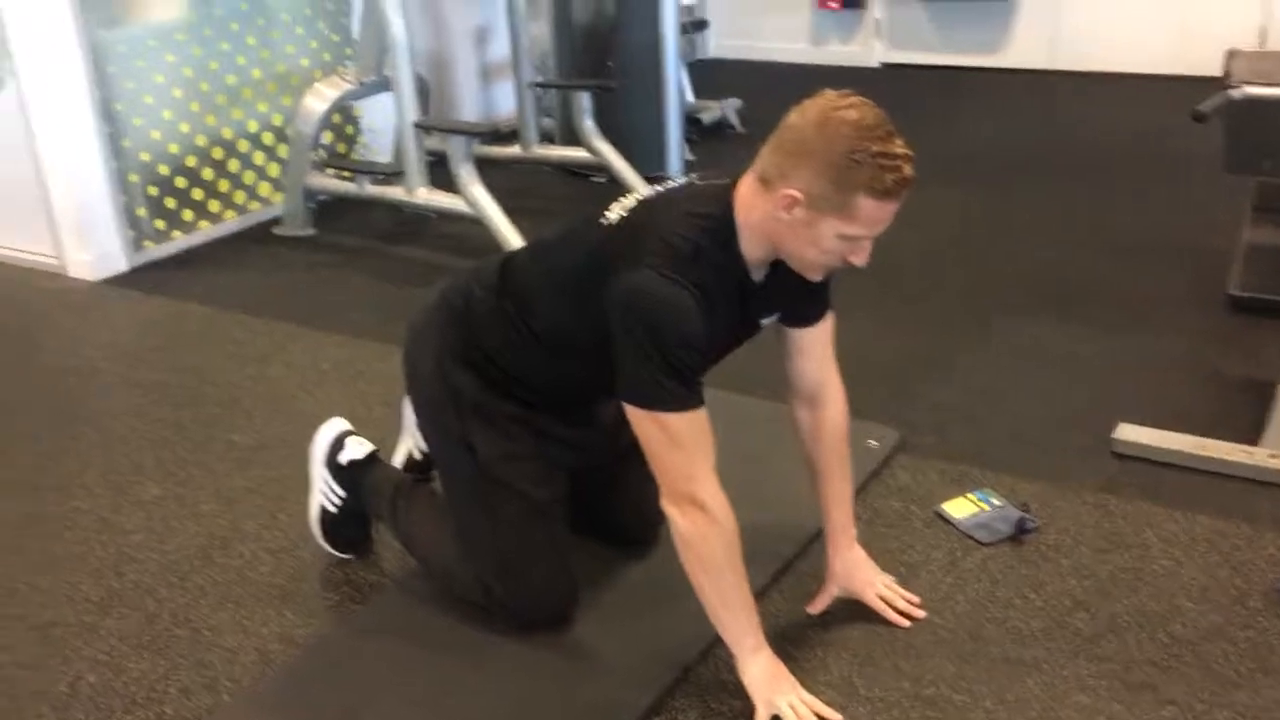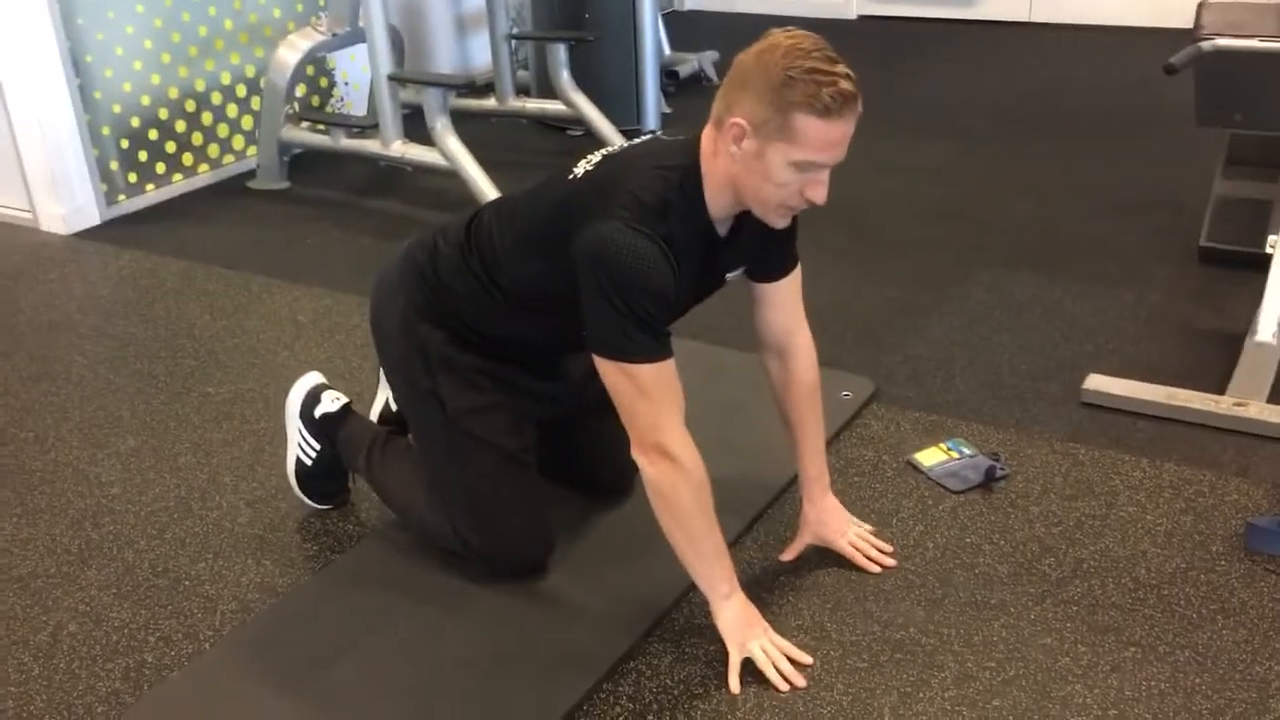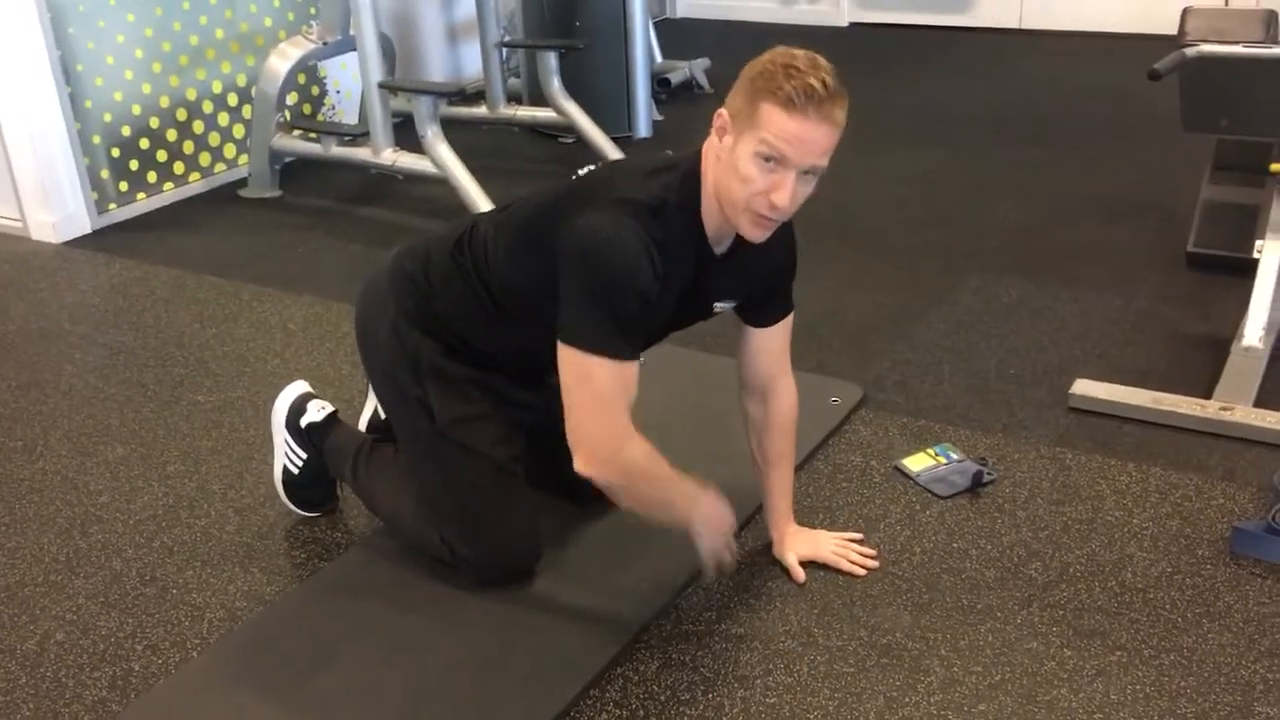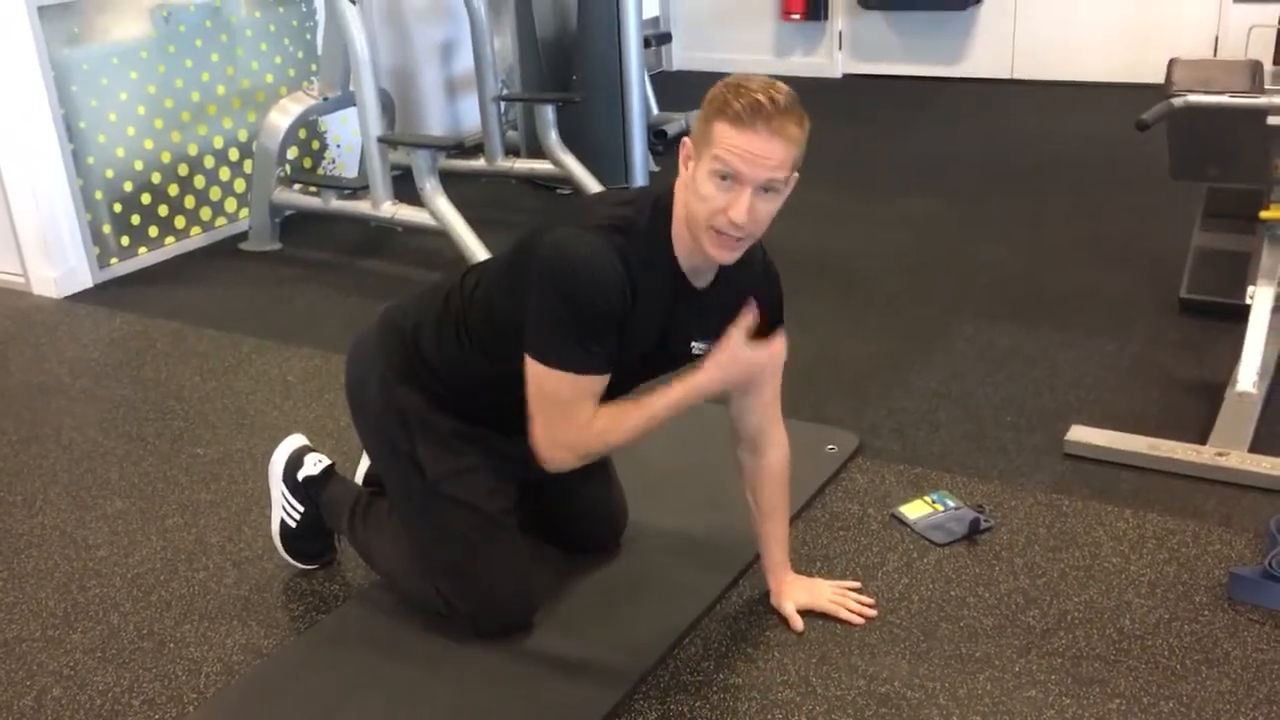
dt=1s
person 1, frame 1
left shoulder: (790, 236)
right shoulder: (662, 285)
left elbow: (818, 395)
right elbow: (691, 497)
left wrist: (844, 550)
right wrist: (755, 660)
left hip: (567, 373)
right hip: (471, 368)
left knee: (634, 527)
right knee: (534, 599)
right ankle: (360, 474)
person 1, frame 2
left shoulder: (761, 195)
right shoulder: (627, 238)
left elbow: (787, 346)
right elbow: (662, 447)
left wrist: (818, 500)
right wrist: (728, 603)
left hip: (536, 329)
right hip: (438, 322)
left knee: (609, 476)
right knee: (512, 546)
right ankle: (335, 428)
person 1, frame 3
left shoulder: (769, 242)
right shoulder: (618, 240)
left elbow: (769, 387)
right elbow: (597, 450)
left wrist: (784, 528)
right wrist: (700, 512)
left hip: (528, 343)
right hip: (424, 330)
left knee: (594, 491)
right knee: (499, 553)
left ankle: (409, 420)
right ankle: (325, 440)
person 1, frame 4
left shoulder: (750, 282)
right shoulder: (587, 258)
left elbow: (760, 433)
right elbow: (562, 446)
left wrist: (781, 576)
right wrist: (707, 377)
left hip: (515, 392)
right hip: (414, 383)
left knee: (597, 533)
right knee: (497, 604)
right ankle: (320, 490)
